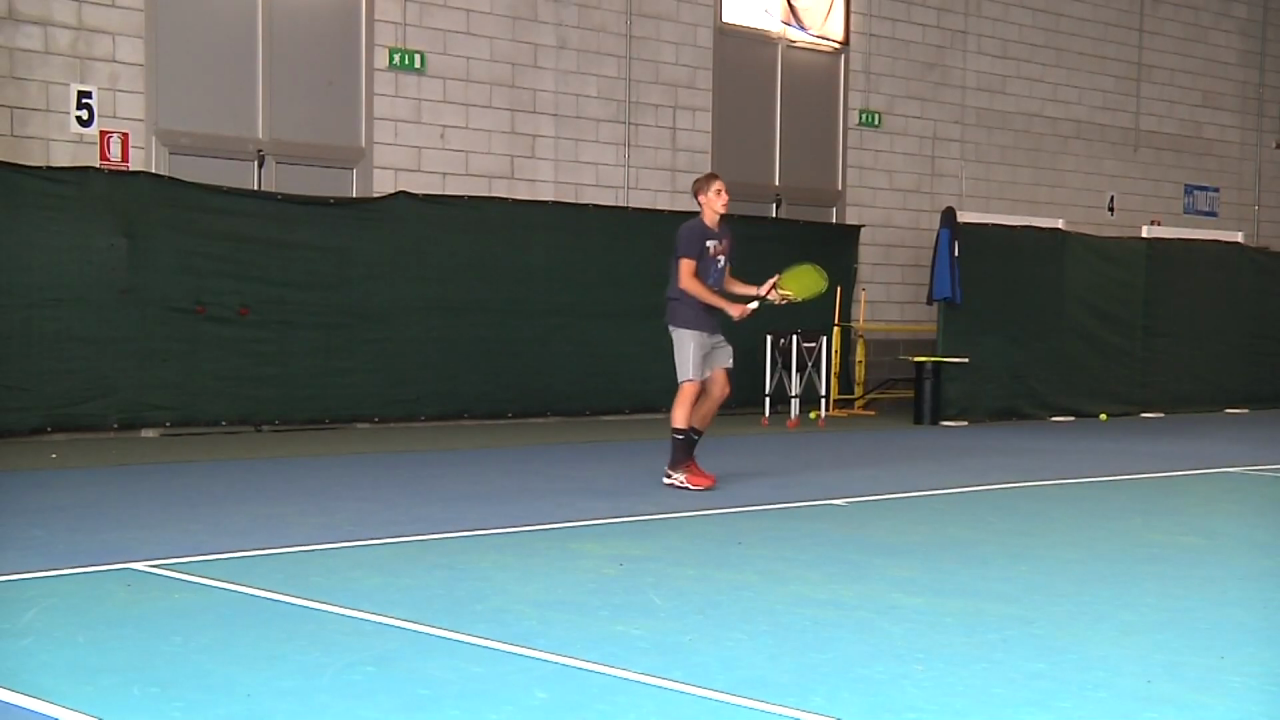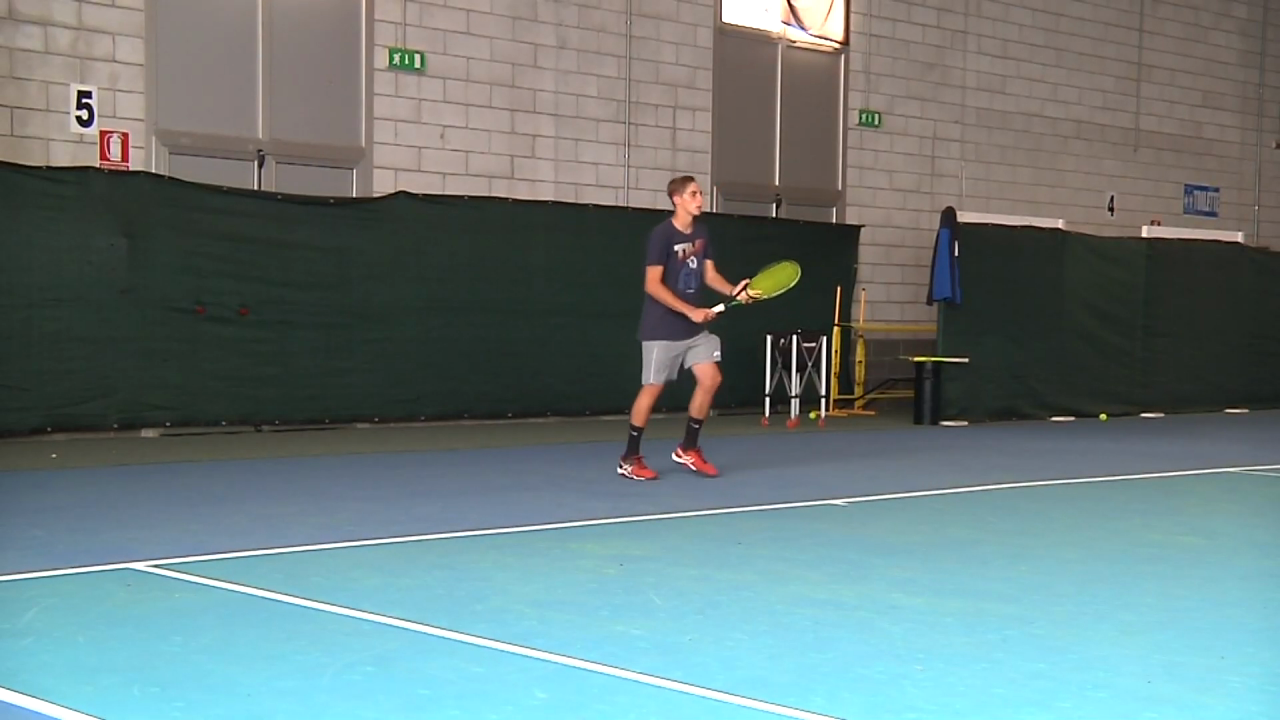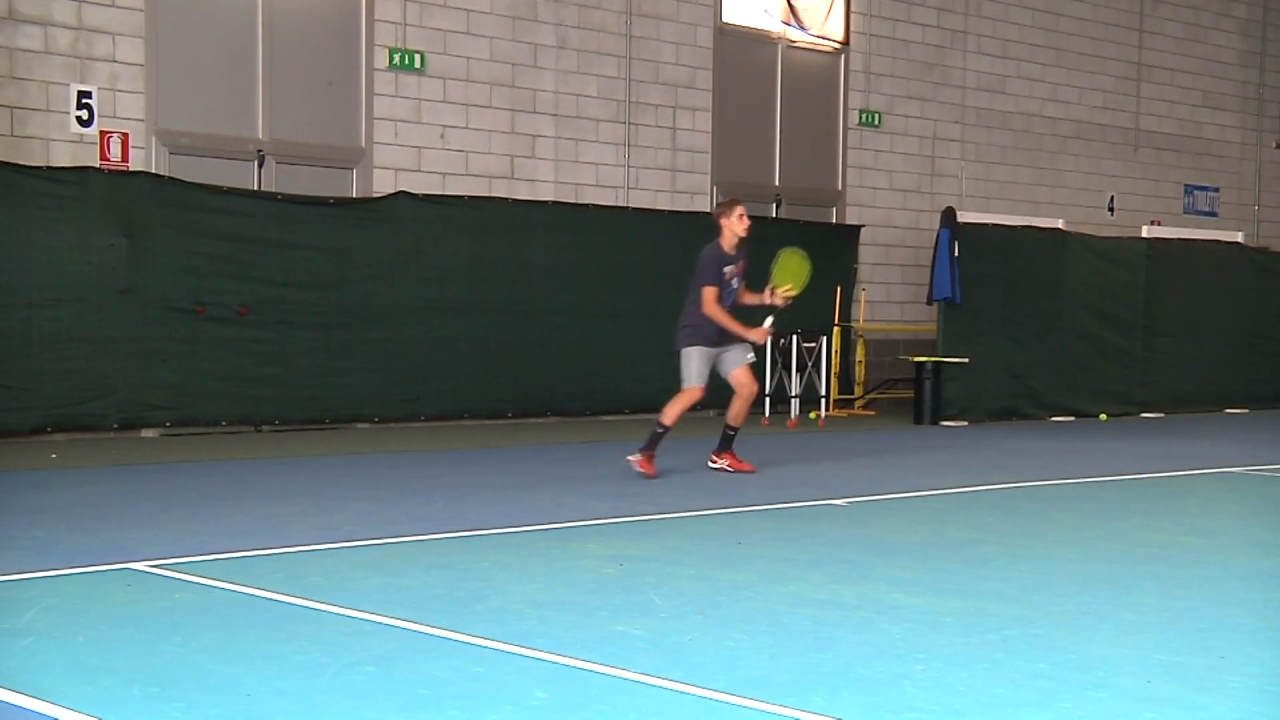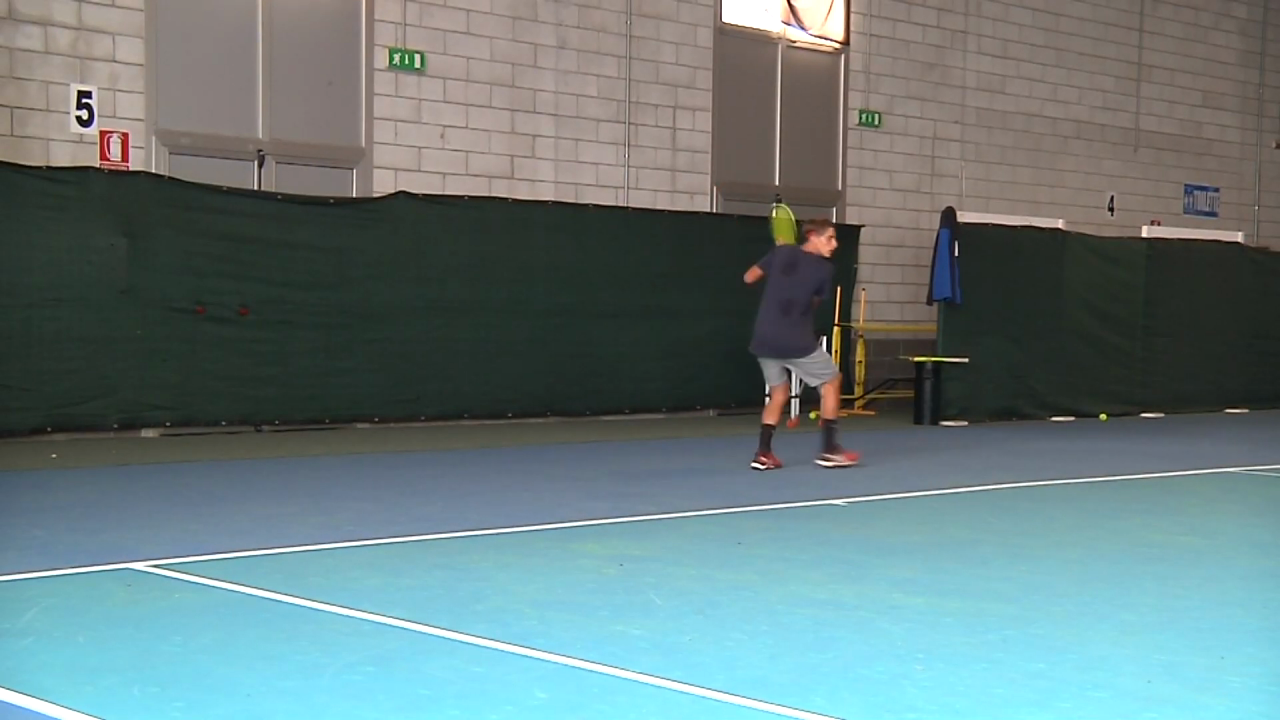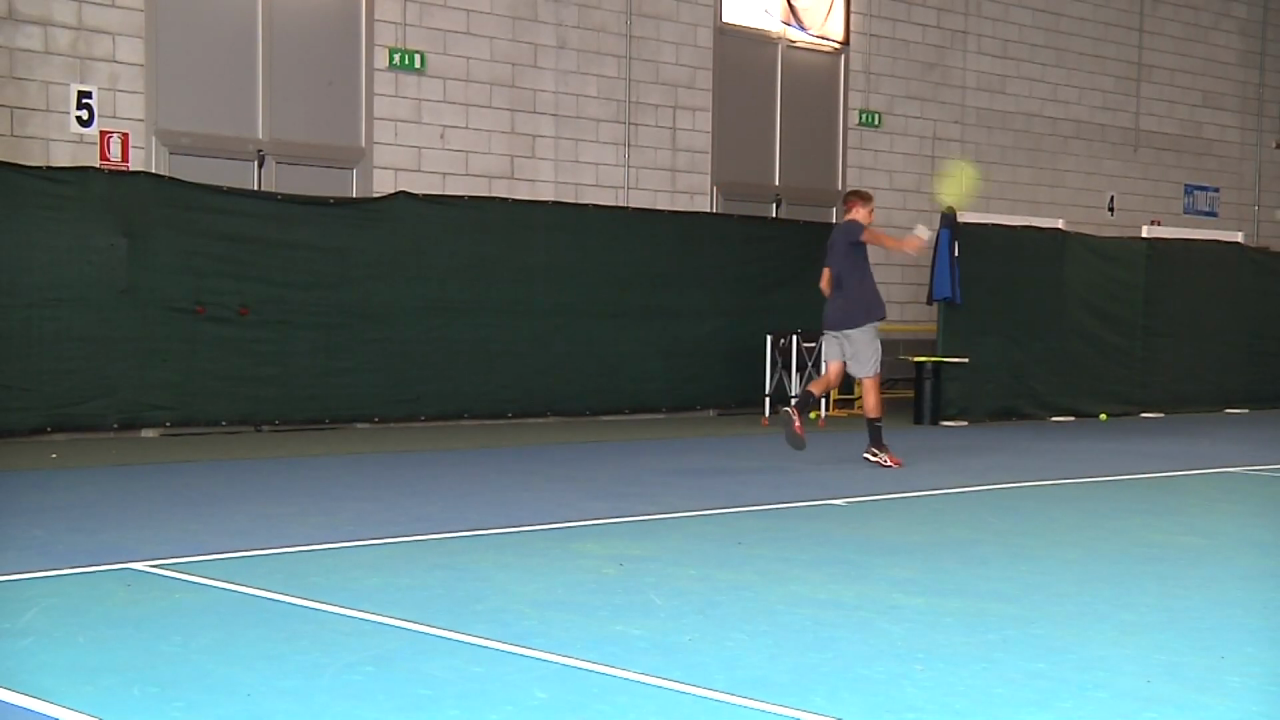
dt=0.5s
person 1, frame 1
left shoulder: (724, 234)
right shoulder: (691, 231)
right elbow: (686, 281)
left wrist: (759, 290)
right wrist: (729, 306)
left hip: (709, 323)
right hip: (687, 319)
left knee: (719, 390)
right knee: (691, 386)
left ankle: (685, 455)
right ankle: (676, 467)
person 1, frame 2
left shoulder: (701, 233)
right shoulder: (661, 235)
left elbow: (709, 274)
right elbow: (652, 285)
left wrist: (732, 290)
right wrist: (690, 311)
left hip: (693, 324)
right hip: (661, 325)
left knee: (711, 380)
right knee: (653, 387)
left ankle: (688, 448)
right ankle: (630, 458)
person 1, frame 3
left shoulder: (740, 254)
right shoulder: (712, 255)
right elbow: (710, 306)
left wrist: (765, 298)
right wrist: (748, 333)
left hip: (725, 336)
right hip: (696, 333)
left knee: (748, 388)
right knee: (694, 392)
left ankle: (722, 453)
right ankle: (645, 452)
person 1, frame 4
left shoulder: (780, 252)
right shoulder: (825, 269)
left elbow: (749, 277)
left hip: (763, 338)
right hip: (796, 341)
left knee: (780, 393)
right knee: (832, 381)
left ankle: (763, 453)
right ankle: (829, 450)
person 1, frame 5
left shoulder: (838, 235)
right shoulder: (850, 227)
left elbow: (824, 284)
right elbow: (870, 236)
right wrist: (902, 244)
left hip: (835, 316)
right hip: (857, 318)
left knee: (832, 376)
right knee: (870, 380)
left ankle: (796, 410)
right ankle: (876, 447)
